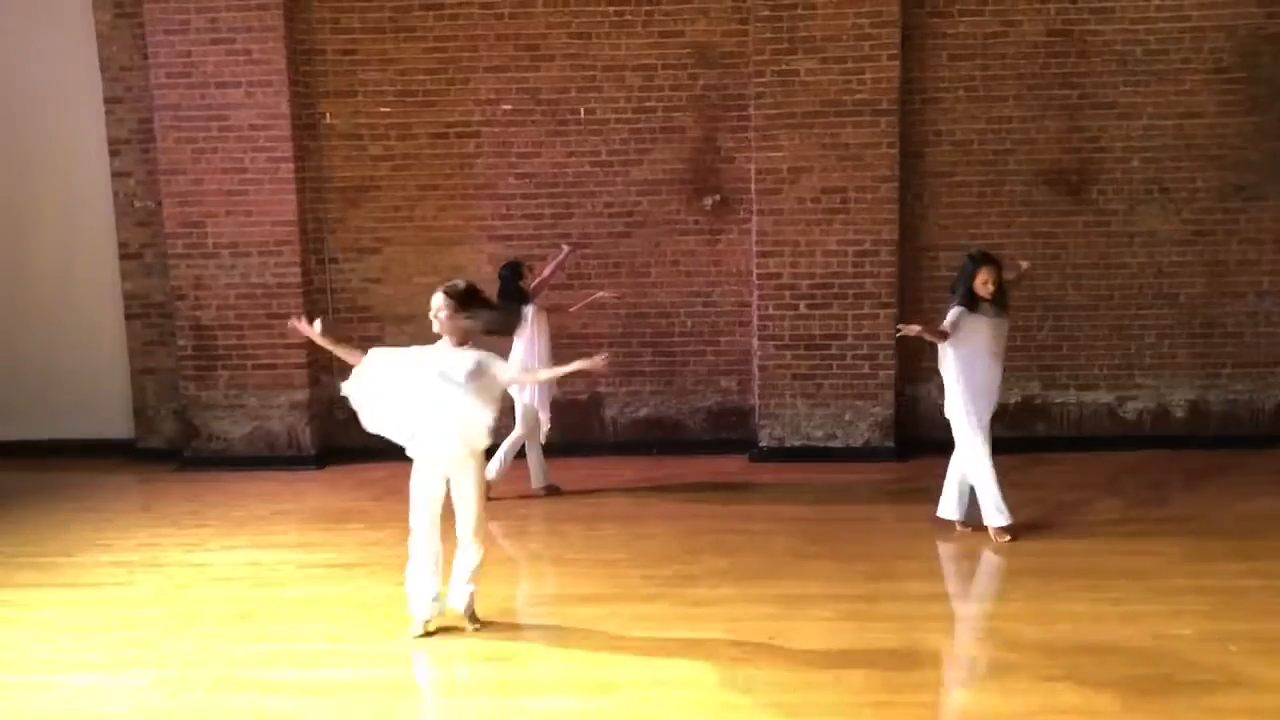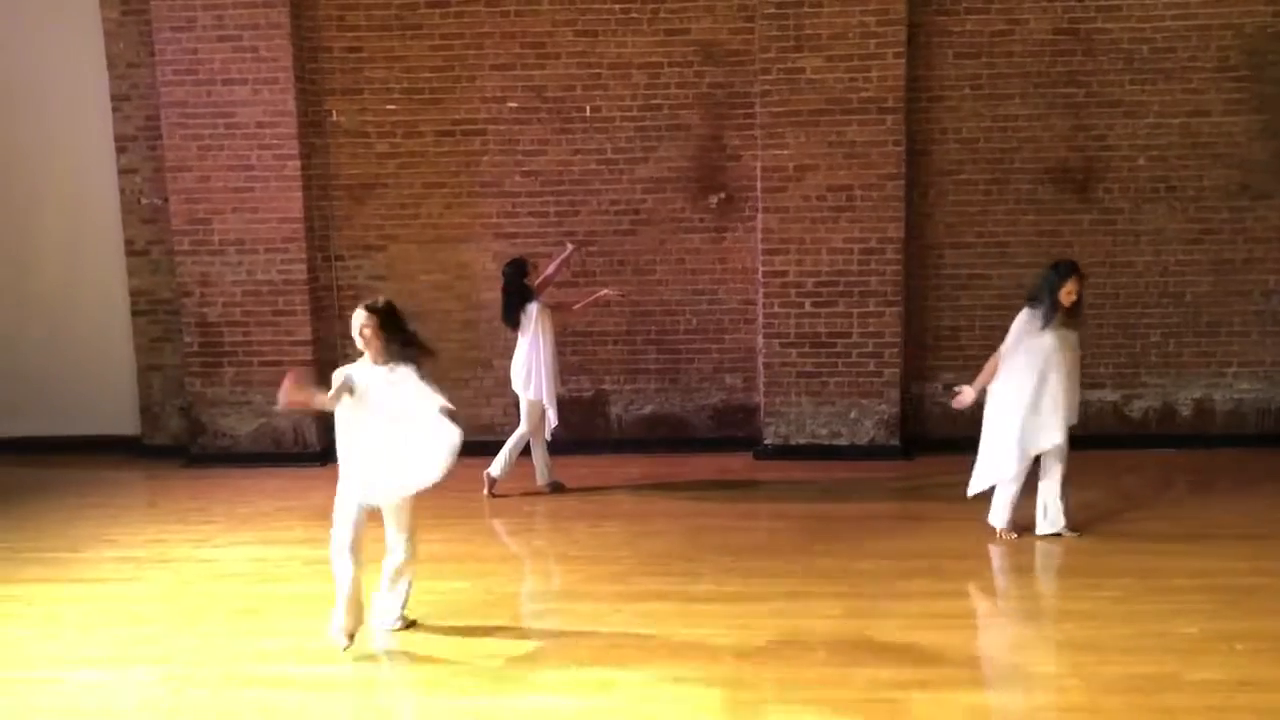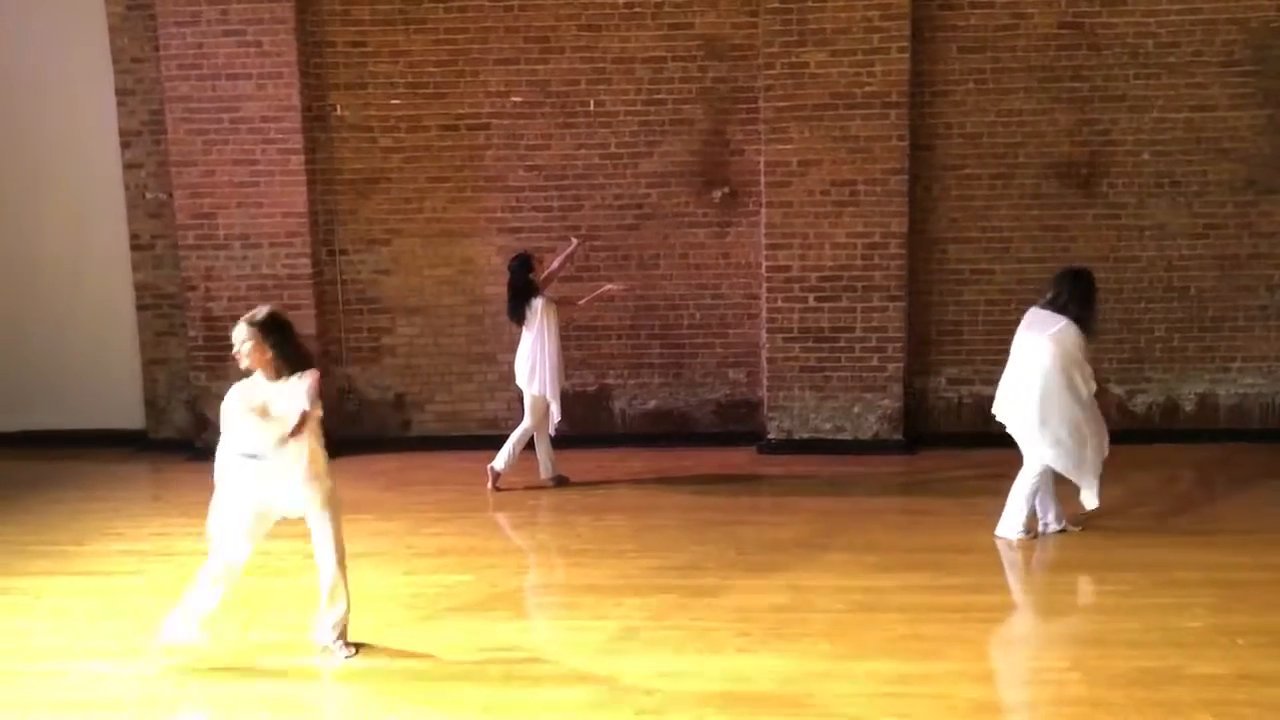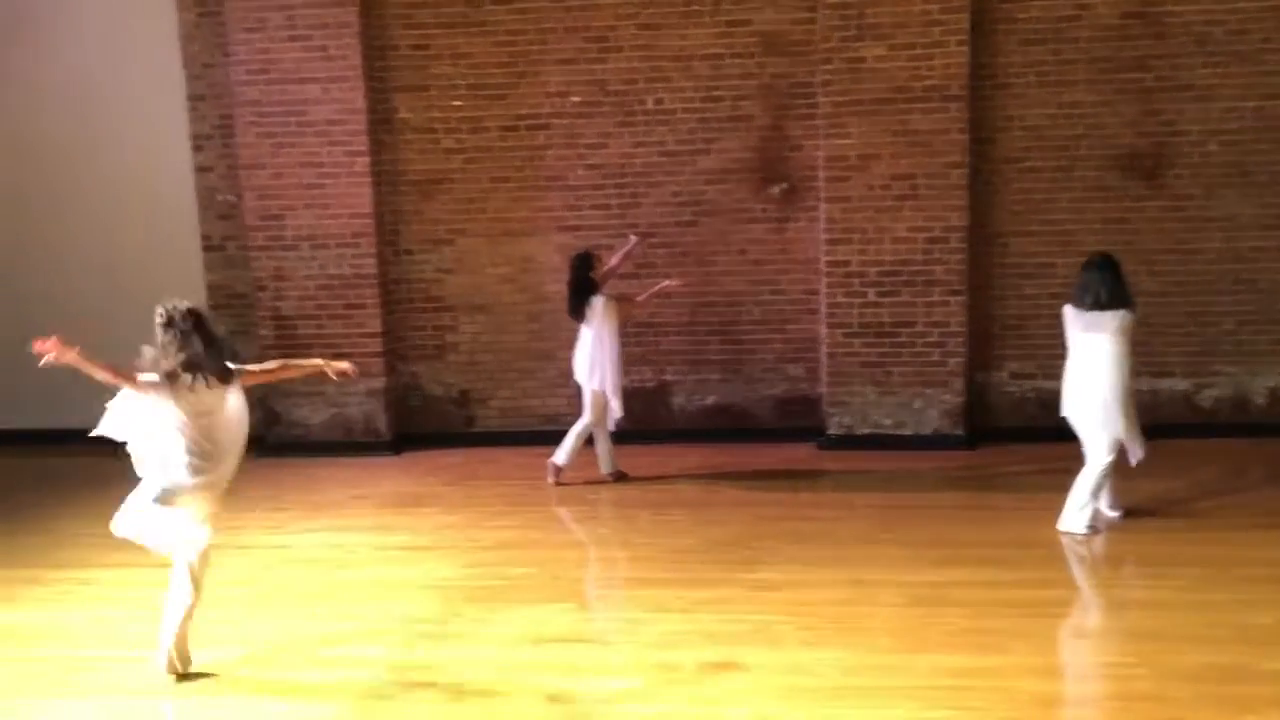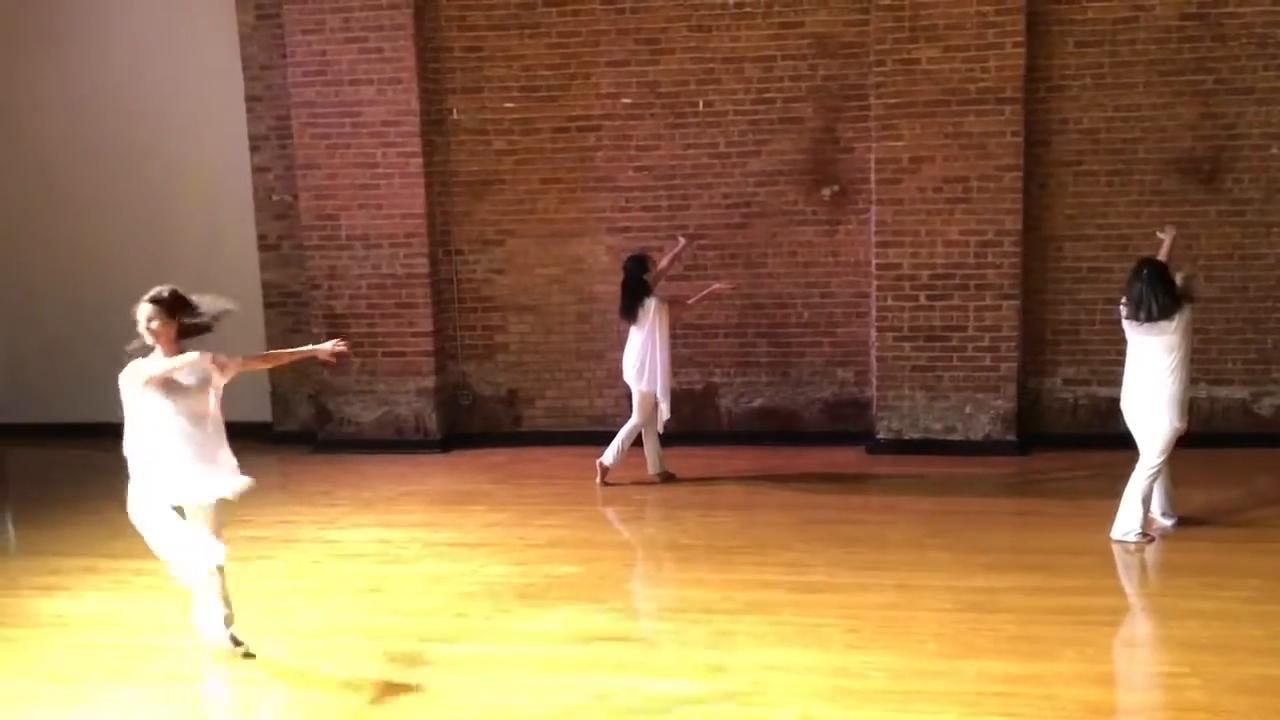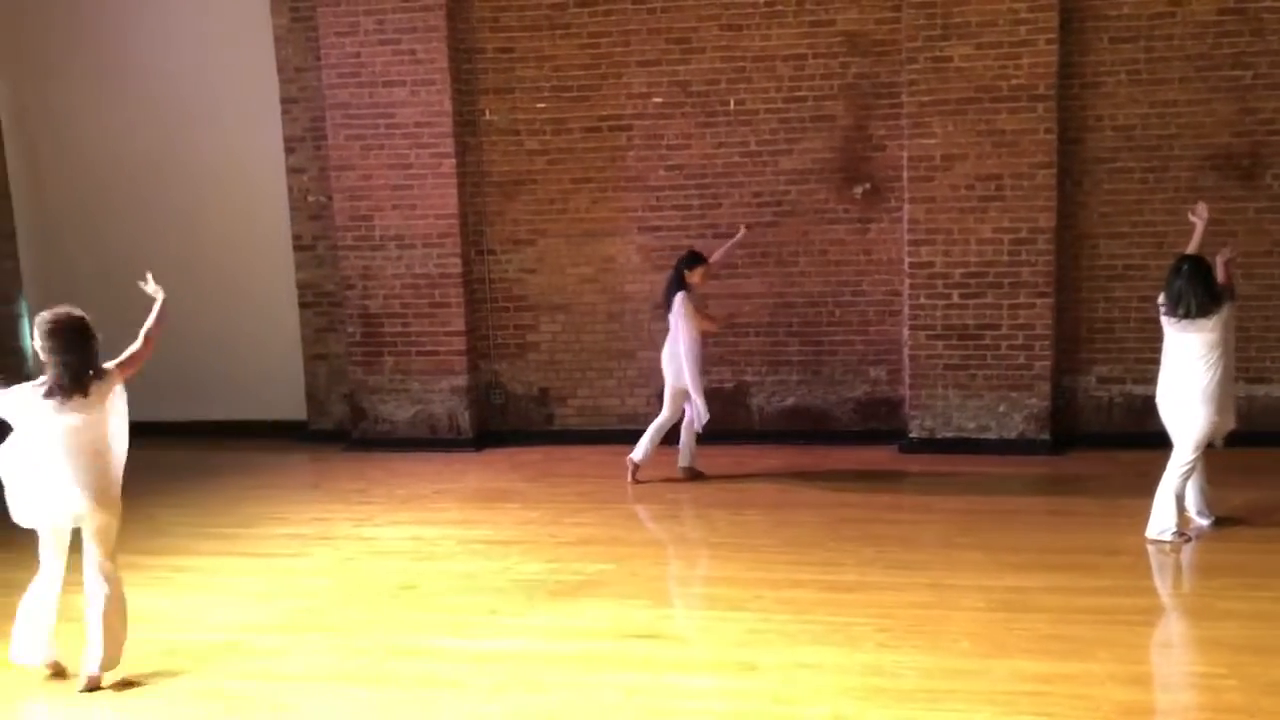
dt=0.7s
person 1, frame 1
left shoulder: (481, 359)
right shoulder: (421, 356)
left elbow: (529, 375)
right elbow: (366, 361)
left wrist: (576, 366)
right wrist: (323, 341)
left hip: (466, 457)
right hip: (427, 455)
left knee: (470, 535)
right knee: (424, 533)
left ankle: (462, 601)
right ankle: (426, 610)
person 1, frame 2
left shoulder: (406, 373)
right shoulder: (348, 375)
left elbow: (429, 402)
right elbow: (331, 401)
right wrist: (303, 396)
left hip: (399, 477)
right hip: (356, 474)
left knee: (401, 551)
right knee: (344, 550)
left ankle: (390, 614)
right ankle: (344, 623)
person 1, frame 3
left shoulder: (303, 382)
right shoulder: (241, 390)
left elbow: (301, 420)
right elbow: (247, 407)
left wrist: (275, 444)
left hip: (309, 484)
right hip: (261, 489)
left knee: (331, 563)
right knee: (226, 555)
left ankle: (333, 634)
right ankle: (188, 620)
person 1, frame 4
left shoulder: (166, 386)
right shoulder: (225, 377)
left elbow: (120, 378)
right elbow: (274, 370)
left wrist: (73, 357)
right wrist: (325, 364)
left hip: (176, 478)
right hip: (210, 485)
right knee: (188, 574)
right ankle: (172, 658)
person 1, frame 5
left shoulder: (209, 365)
right shoulder: (137, 371)
left elbow: (261, 361)
right elbow: (151, 374)
left wrist: (313, 350)
right wrist: (186, 360)
left hip: (202, 471)
right hip: (155, 470)
left knee: (208, 543)
right knee: (148, 515)
left ankle: (217, 627)
right ankle: (197, 566)
person 1, frame 6
right shoulder: (102, 383)
right elbow: (142, 348)
right wrist: (159, 302)
left hip: (54, 498)
right hip: (98, 496)
left knee: (51, 573)
right knee: (102, 576)
left ankle: (40, 653)
right ankle: (97, 666)
person 2, frame 1
left shoulder: (996, 309)
right shoulder: (962, 313)
left elbow: (1000, 291)
right elbow: (945, 333)
left wrist: (1019, 275)
right wrist: (924, 332)
left hip: (986, 394)
right hip: (968, 396)
left knee: (967, 453)
right knee: (980, 455)
left ankle: (952, 510)
right ankle: (996, 520)
person 2, frame 2
left shoulder: (1066, 320)
right shoulder: (1031, 318)
right elbow: (1002, 355)
right wrist: (975, 388)
left hip: (1057, 407)
right hip: (1029, 406)
left knee: (1055, 464)
right knee: (1017, 464)
left ankle: (1051, 522)
right ankle: (1000, 519)
person 2, frame 3
left shoulder: (1033, 315)
right shoulder: (1070, 331)
right elbow: (1082, 374)
right wrist: (1098, 392)
left hip: (1013, 398)
right hip: (1032, 404)
left knee: (1040, 461)
right knee: (1037, 464)
left ankle: (1051, 521)
right ankle: (1011, 526)
person 2, frame 4
left shoulder: (1071, 313)
right shoulder: (1123, 317)
left hip: (1077, 397)
right hip: (1106, 398)
left knee: (1098, 454)
right knee: (1102, 458)
left ankle: (1106, 506)
right ankle: (1075, 519)
person 2, frame 5
left shoulder: (1127, 313)
right shoulder: (1179, 318)
left elbow: (1149, 279)
right elbow: (1183, 294)
left wrist: (1167, 243)
right wrist: (1181, 280)
left hip: (1135, 401)
right hip: (1164, 404)
left knee: (1155, 457)
right knee: (1151, 463)
left ankle: (1162, 514)
right ankle: (1127, 528)
person 2, frame 6
left shoulder: (1167, 309)
right shoulder: (1218, 314)
left elbow: (1185, 270)
right elbow: (1225, 290)
left wrist: (1199, 226)
right wrist: (1223, 265)
left hip: (1169, 396)
right hip: (1199, 401)
left knee: (1191, 454)
right knee: (1184, 460)
left ankle: (1200, 513)
right ankle: (1162, 527)
person 3, frame 1
left shoulder: (530, 306)
right shoulder: (525, 302)
left elbow: (565, 311)
right elbow: (546, 275)
left wrist: (595, 297)
right wrist: (566, 253)
left knee: (533, 431)
right knee: (523, 430)
left ankle: (541, 482)
right ankle: (490, 476)
person 3, frame 2
left shoulder: (535, 304)
right shoulder: (529, 301)
left elbow: (570, 309)
right elbow: (551, 273)
left wrist: (599, 296)
right wrist: (569, 252)
left hip: (535, 371)
right hip: (530, 372)
left knee: (537, 429)
right knee: (527, 428)
left ankle: (545, 479)
right ankle: (493, 473)
person 3, frame 3
left shoulder: (537, 300)
right shoulder: (536, 299)
right elbow: (554, 269)
left wrist: (603, 291)
right wrist: (574, 248)
left hip: (538, 366)
right hip: (535, 367)
left knee: (541, 422)
right knee: (531, 423)
left ankle: (550, 472)
right ankle: (497, 467)
person 3, frame 4
left shoulder: (593, 296)
right shoulder: (599, 300)
left elbow: (619, 276)
right elbow: (629, 292)
left hip: (594, 362)
right hip: (595, 364)
left knee: (600, 418)
right knee: (591, 418)
left ankle: (609, 467)
right ankle: (558, 461)
person 3, frame 5
left shoulder: (640, 296)
right shoulder: (654, 304)
left elbow: (664, 267)
right elbow: (687, 305)
left wrist: (681, 248)
right wrist: (713, 289)
left hip: (642, 364)
right hip: (645, 367)
left knee: (650, 419)
right knee: (639, 420)
left ankle: (657, 468)
right ankle: (606, 462)
person 3, frame 6
left shoulder: (685, 290)
right shoulder: (684, 299)
left elbow: (714, 260)
right elbow: (710, 325)
left wrist: (738, 239)
left hip: (684, 361)
right hip: (680, 362)
left knee: (693, 411)
right knee: (669, 415)
left ankle: (686, 463)
right ankle: (636, 458)
